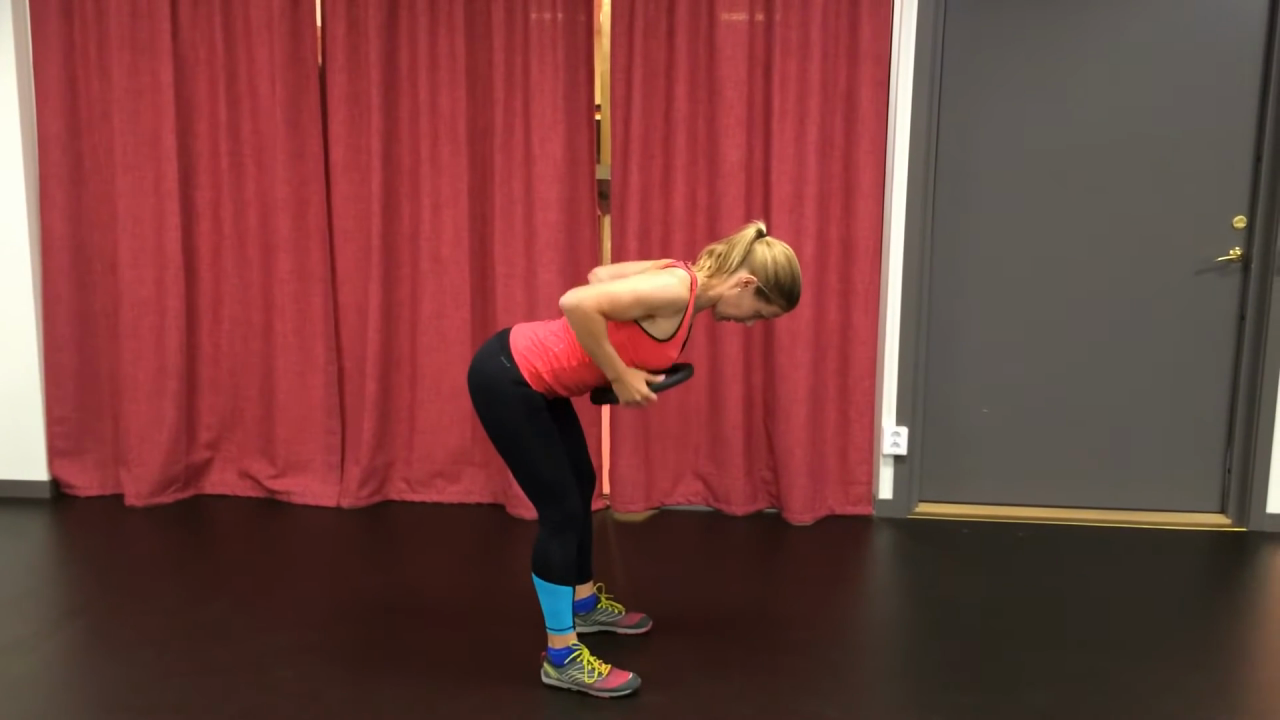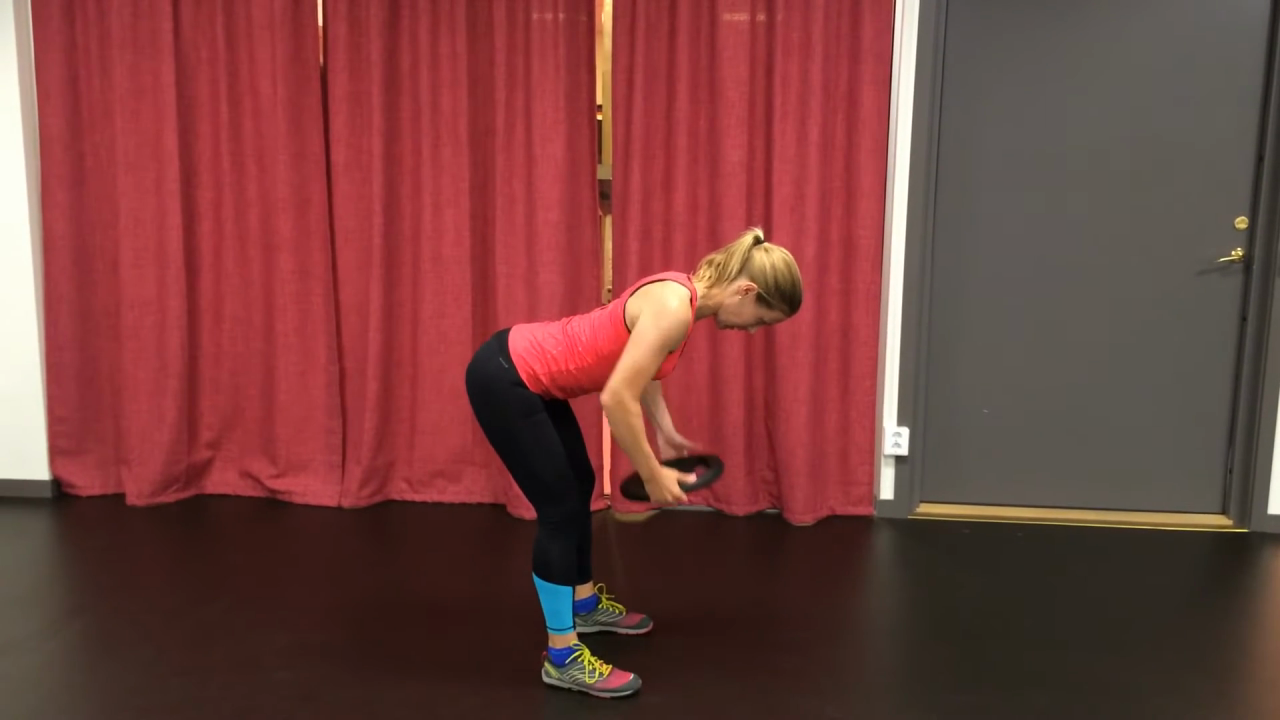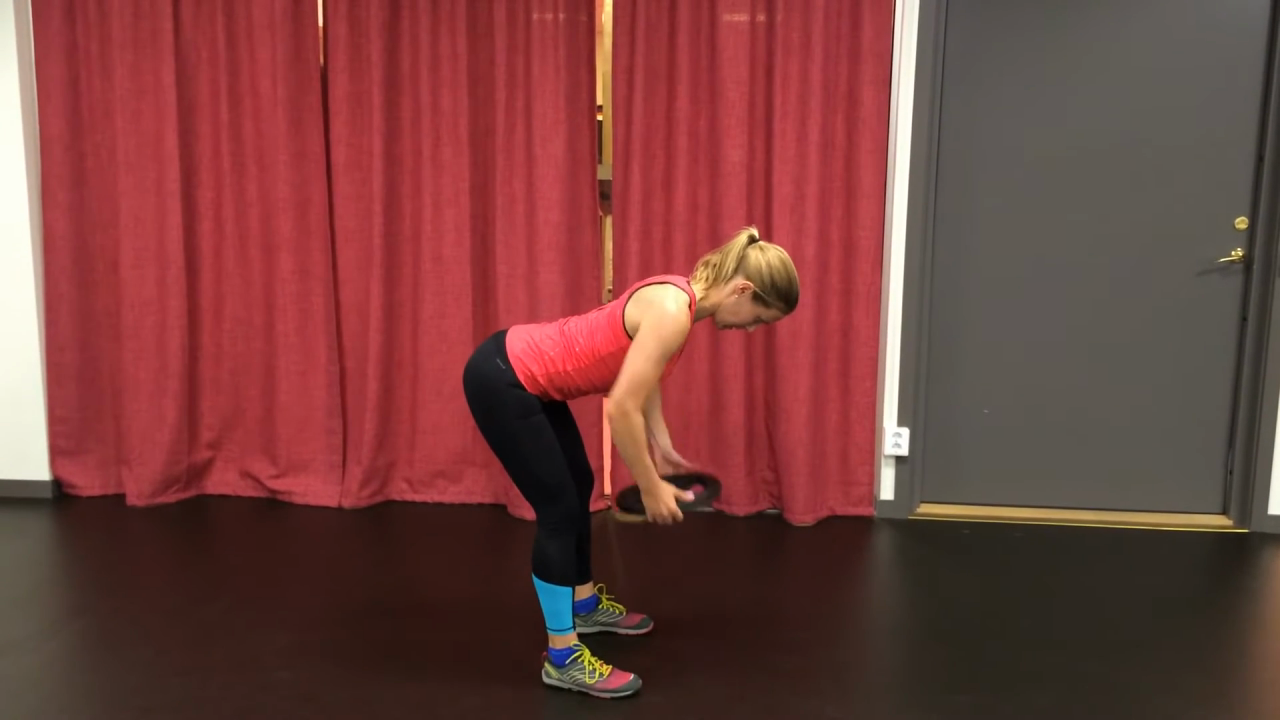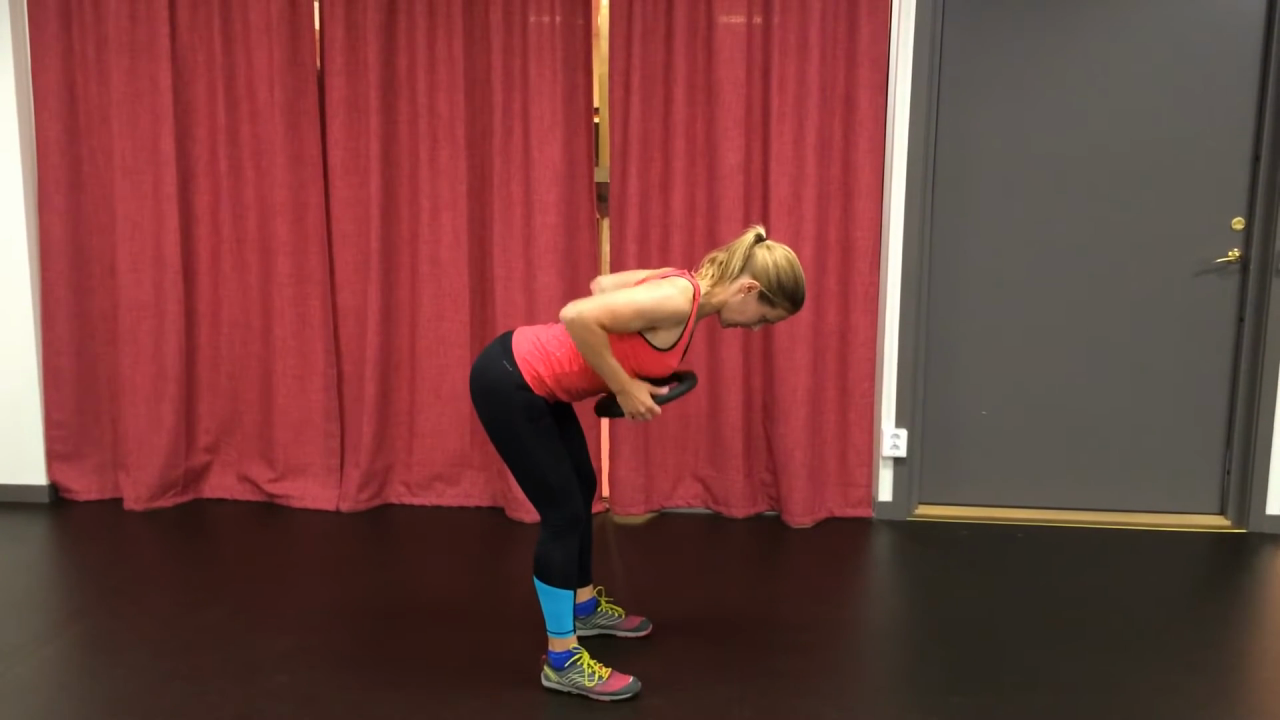
dt=0.5s
person 1, frame 1
left shoulder: (679, 278)
right shoulder: (675, 290)
left elbow: (598, 277)
right elbow: (575, 302)
left wrist: (629, 363)
right wrist: (621, 377)
left hip: (530, 370)
right hip: (507, 377)
left knee: (580, 485)
right knee: (561, 509)
left ankle: (585, 604)
right ankle: (562, 657)
person 1, frame 2
left shoulder: (682, 292)
right shoulder: (674, 307)
left elbow: (640, 371)
right elbow: (616, 398)
left wrist: (665, 432)
right wrist: (654, 476)
left hip: (528, 371)
right hip: (504, 377)
left knee: (580, 485)
right knee: (560, 508)
left ankle: (585, 604)
right ankle: (562, 657)
person 1, frame 3
left shoulder: (681, 298)
right shoulder: (673, 312)
left elbow: (632, 373)
right elbow: (621, 410)
left wrist: (662, 448)
right wrist: (651, 487)
left hip: (526, 372)
right hip: (502, 379)
left knee: (578, 486)
right knee: (559, 510)
left ankle: (585, 604)
right ankle: (562, 658)
person 1, frame 4
left shoulder: (684, 286)
right shoulder: (676, 301)
left elbow: (600, 286)
right elbow: (577, 315)
left wrist: (633, 374)
right wrist: (624, 387)
left hip: (531, 373)
right hip: (508, 381)
left knee: (581, 489)
right knee: (564, 512)
left ankle: (585, 607)
right ankle: (562, 661)
